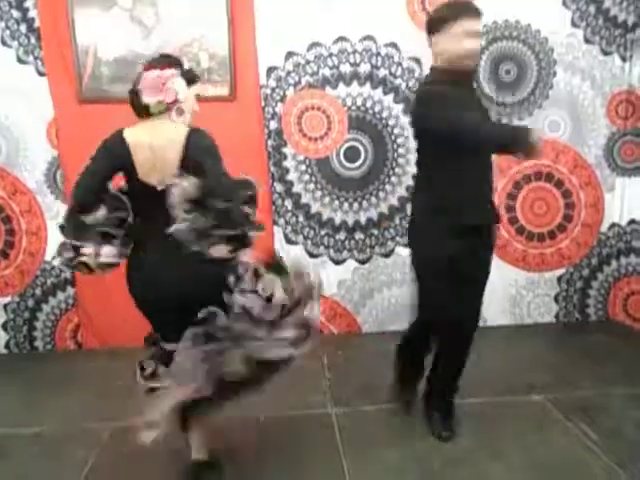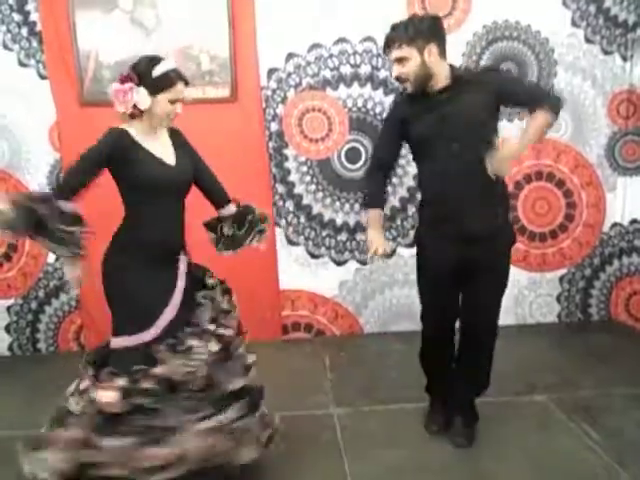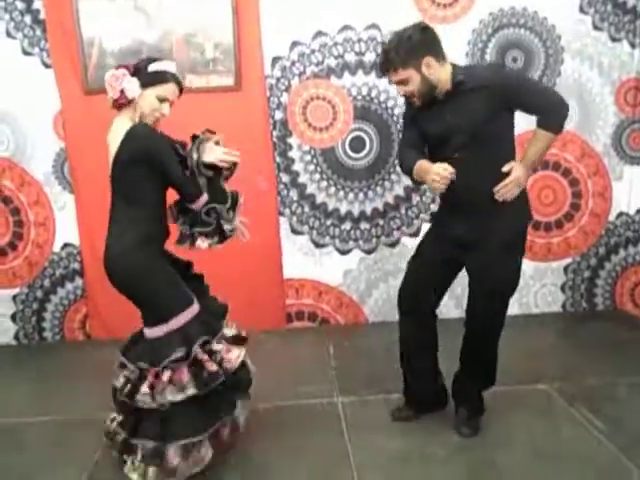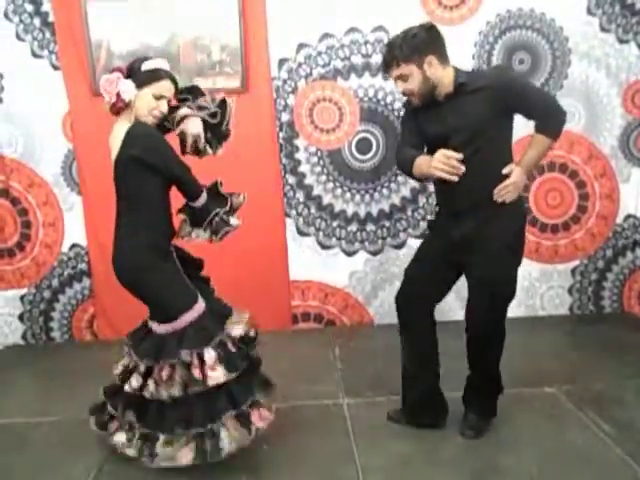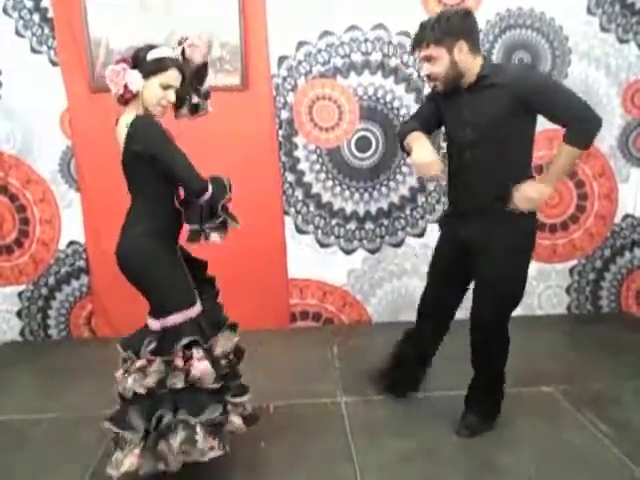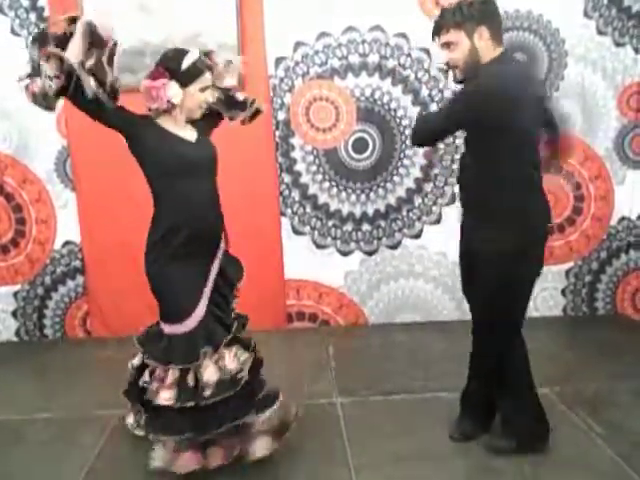
dt=0.7s
person 1, frame 1
left shoulder: (467, 92)
right shoulder: (431, 97)
right elbow: (483, 137)
right wrist: (520, 138)
left hip: (474, 228)
right hip: (438, 229)
left knee: (461, 317)
right knee: (438, 315)
left ankle: (440, 401)
right ankle: (407, 372)
person 1, frame 2
left shoulder: (485, 84)
right shoulder: (404, 108)
left elbow: (548, 101)
right elbow: (380, 166)
left wrist: (519, 145)
right wrist: (375, 225)
left hip: (490, 232)
right hip: (437, 236)
left knee: (480, 326)
right knee: (436, 324)
left ankle: (463, 408)
right ankle: (439, 400)
person 1, frame 3
left shoulder: (494, 82)
right shoulder: (418, 106)
left elbow: (554, 109)
right elbow: (408, 154)
left wrist: (526, 167)
right wrist: (428, 170)
left hip: (500, 223)
right hip: (450, 220)
left knee: (484, 317)
right knee: (413, 300)
left ankle: (469, 400)
right ankle: (423, 395)
person 1, frame 4
left shoulder: (494, 85)
right shoulder: (417, 109)
left elbow: (552, 114)
right elbow: (405, 156)
left wrist: (524, 169)
right wrist: (431, 165)
left hip: (497, 224)
right hip: (448, 223)
left knee: (484, 319)
right knee: (412, 301)
left ankle: (480, 405)
right ankle: (423, 405)
person 1, frame 5
left shoulder: (519, 82)
right shoulder: (444, 94)
left elbow: (585, 121)
right elbow: (412, 126)
left wrist: (546, 183)
right wrist: (418, 144)
left hip: (505, 228)
right hip: (458, 223)
left knee: (488, 319)
right knee: (434, 304)
left ankle: (483, 406)
right ankle: (402, 375)
person 1, frame 6
left shoulder: (491, 85)
right shoulder: (519, 79)
left elbow: (424, 132)
right elbow: (552, 131)
left hip: (511, 233)
right hip: (489, 228)
left knee: (498, 327)
right knee: (490, 322)
left ankle: (525, 428)
right ankle: (480, 410)
person 2, frame 1
left shoulder: (120, 143)
right shoulder: (196, 139)
left elbow: (82, 200)
right elbow: (230, 196)
left wrist: (92, 240)
left hip: (148, 273)
right hip: (199, 267)
left knee: (178, 350)
left ankle: (197, 446)
person 2, frame 2
left shoulder: (175, 139)
right shoulder: (119, 142)
left elbow: (210, 185)
right elbow: (67, 189)
left wrist: (240, 222)
right wrist: (71, 250)
left hip: (172, 263)
right hip: (133, 267)
left knee: (198, 342)
right knee: (140, 355)
person 2, frame 3
left shoulder: (125, 132)
right shoulder: (142, 137)
left elbow: (167, 153)
right elbow: (186, 187)
left wrist: (202, 153)
right wrist: (223, 218)
left hip: (129, 252)
right hip: (137, 256)
left knee: (164, 337)
right knee: (187, 334)
left ankle: (145, 432)
right ankle: (177, 445)
person 2, frame 4
left shoulder: (128, 133)
right shoulder: (143, 137)
left elbow: (181, 113)
right elbow: (187, 184)
left wrist: (189, 117)
right wrist: (214, 211)
left hip: (141, 252)
right hip: (145, 257)
left knee: (176, 327)
right knee: (197, 330)
right ankle: (194, 431)
person 2, frame 5
left shoulder: (137, 123)
right shoulder: (144, 129)
left elbow: (190, 97)
right elbow: (190, 179)
left wrist: (191, 63)
right wrist: (211, 201)
left hip: (150, 243)
right hip: (148, 248)
left knee: (176, 329)
right knee: (186, 330)
right ankle: (168, 431)
person 2, frame 6
left shoulder: (200, 126)
right shoulder: (141, 129)
left elbow: (234, 107)
right elbow: (84, 97)
left wrist: (222, 79)
right wrist: (80, 41)
left hip: (213, 248)
right hip: (170, 255)
left knee: (215, 333)
right knee: (190, 340)
right ankle: (192, 437)
